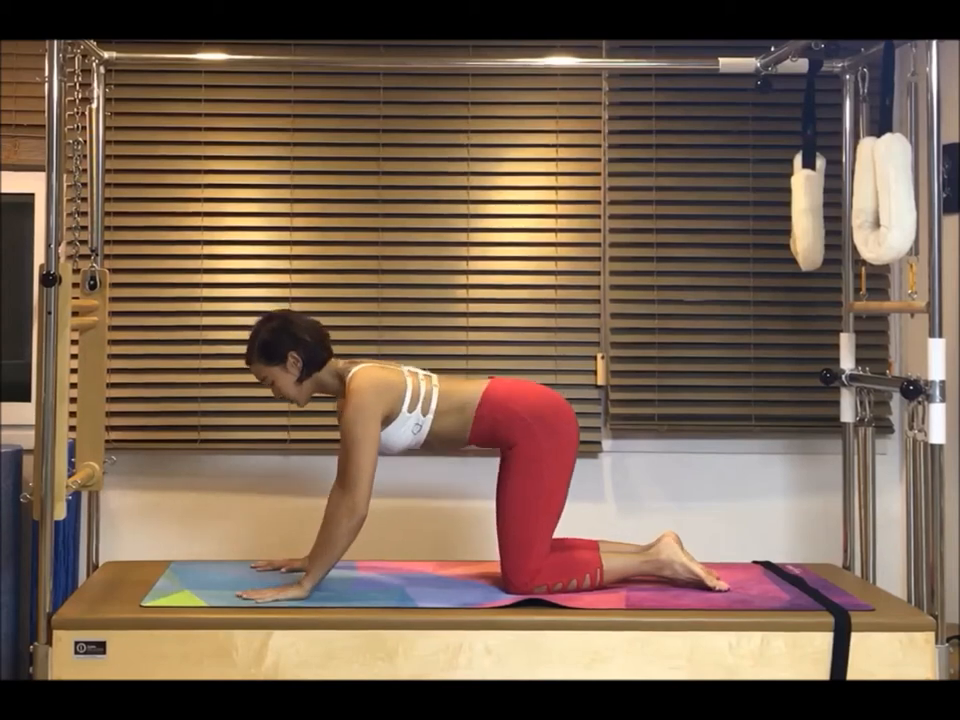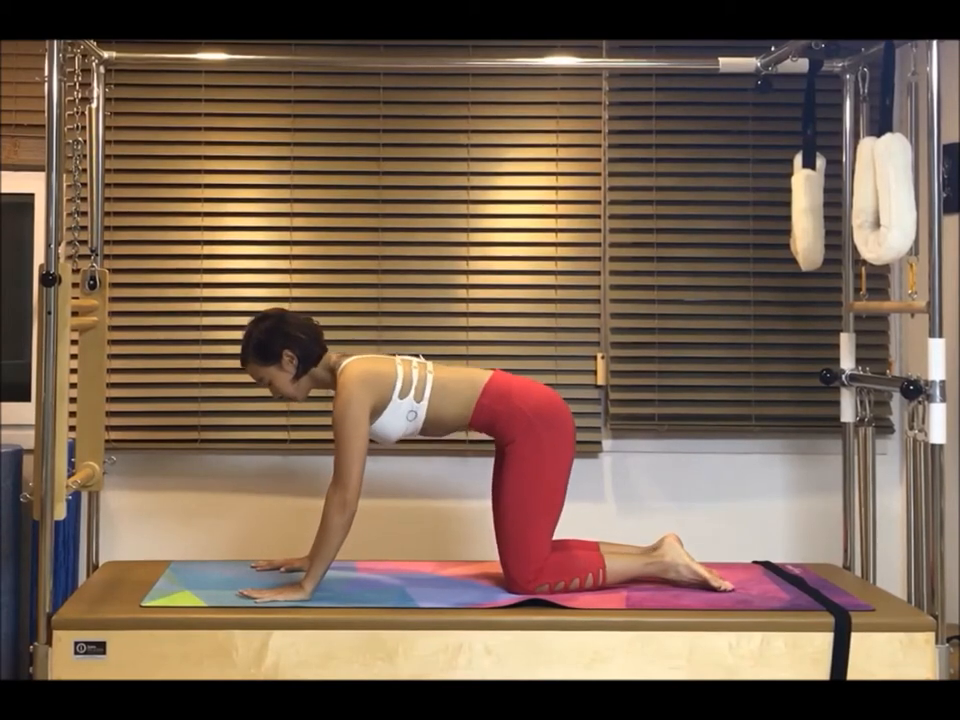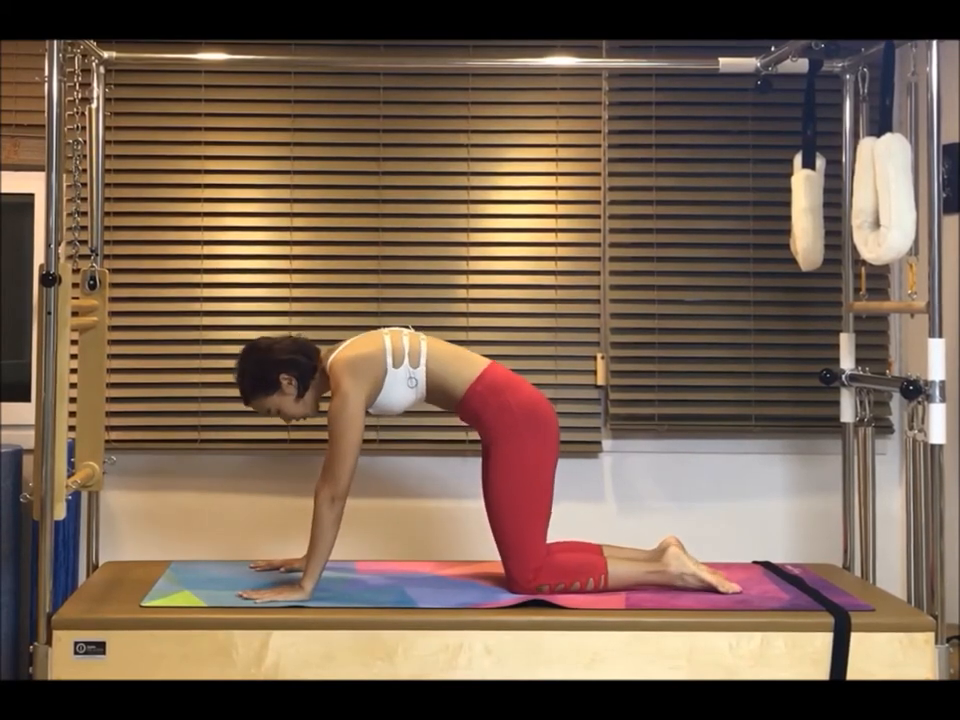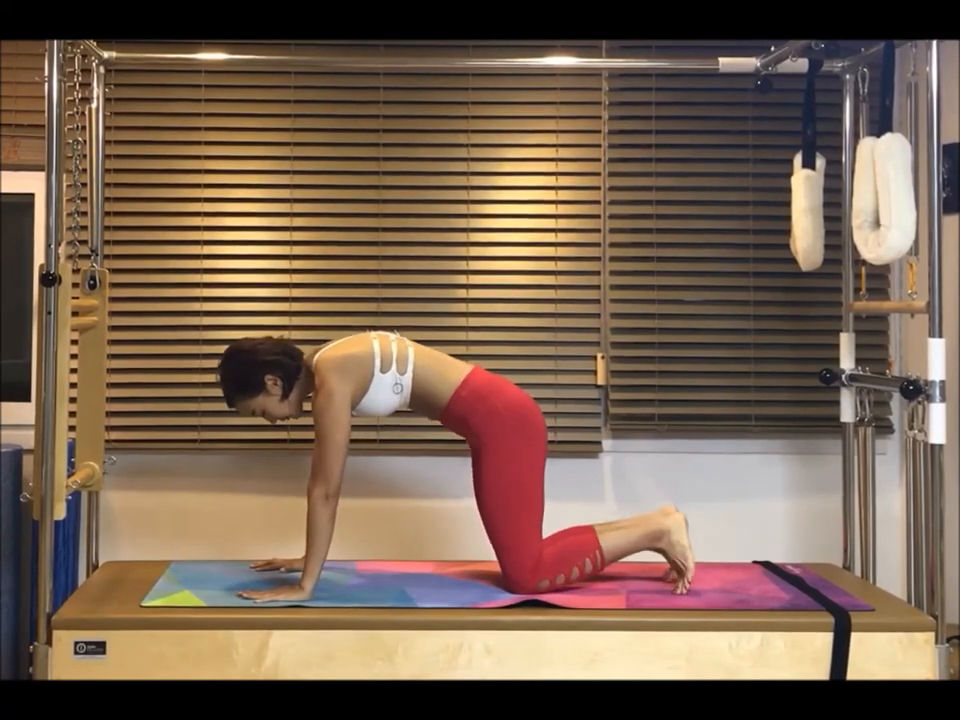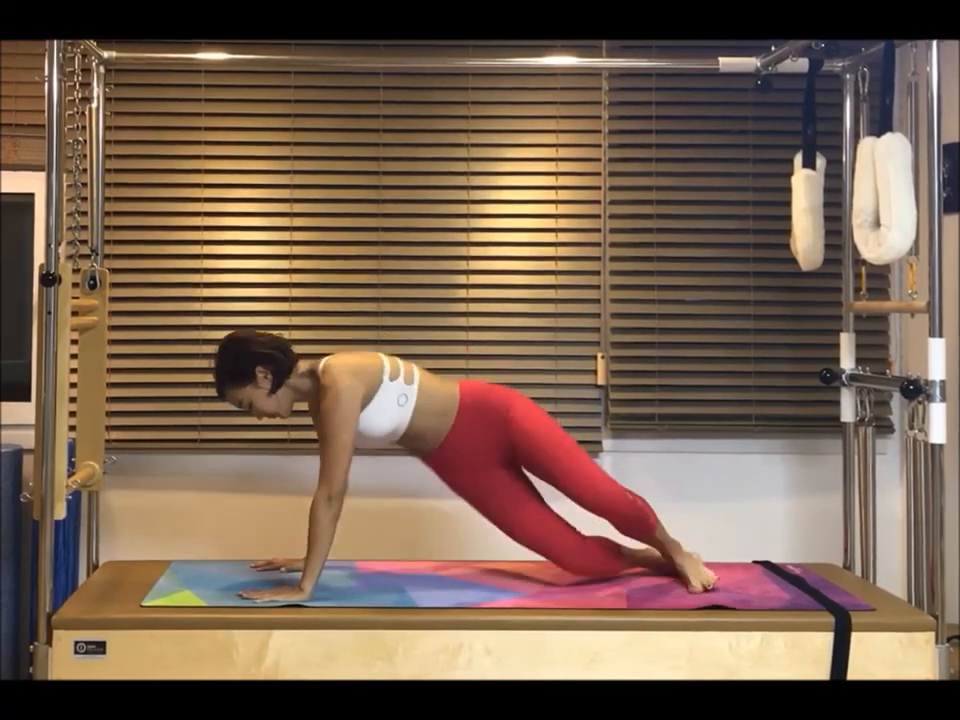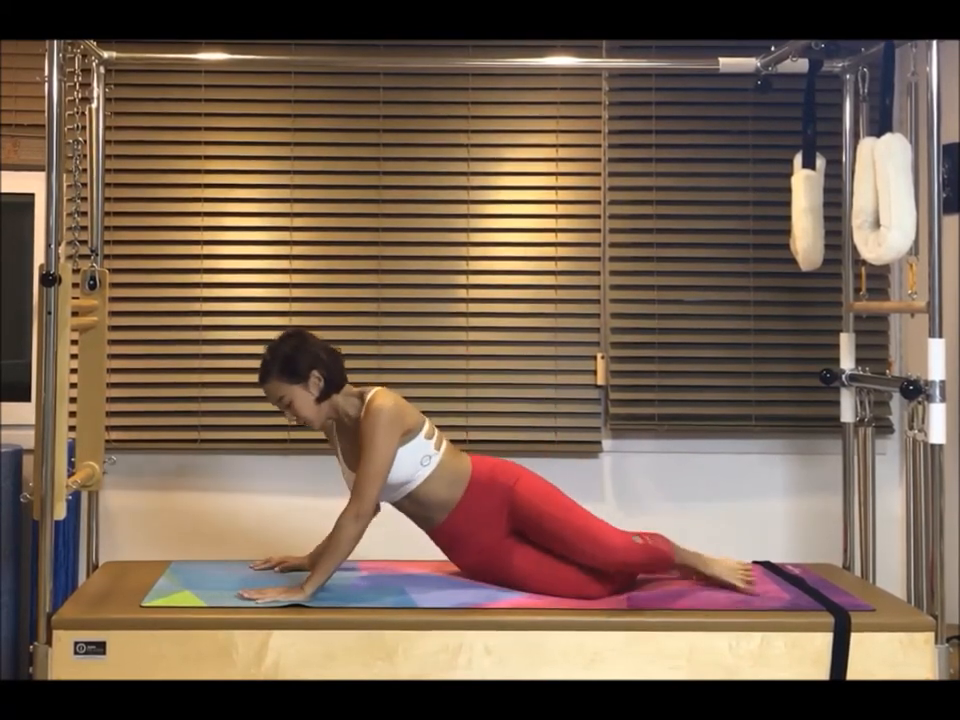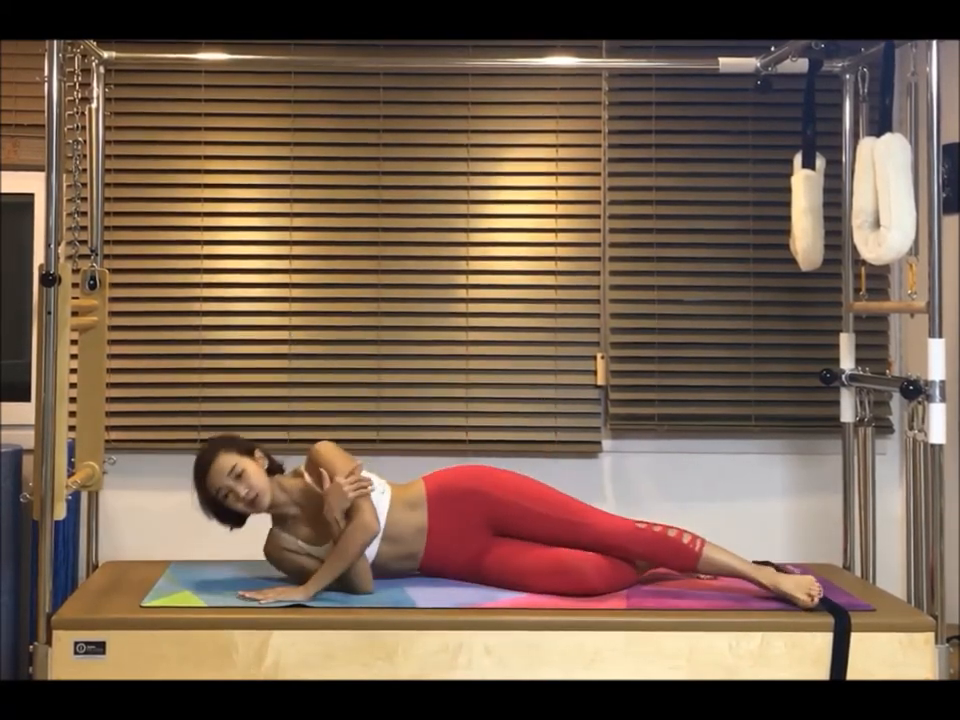
dt=0.7s
person 1, frame 1
left shoulder: (360, 395)
right shoulder: (354, 384)
left elbow: (355, 507)
right elbow: (343, 485)
left wrist: (305, 583)
right wrist: (312, 558)
left hip: (536, 424)
right hip: (530, 419)
left knee: (523, 577)
right knee: (527, 553)
left ankle: (655, 562)
right ankle: (653, 549)
person 1, frame 2
left shoulder: (351, 388)
right shoulder: (353, 375)
left elbow: (345, 499)
right elbow: (341, 489)
left wrist: (306, 584)
right wrist: (312, 557)
left hip: (533, 421)
right hip: (525, 418)
left knee: (526, 575)
right knee: (524, 555)
left ankle: (661, 563)
right ankle: (653, 551)
person 1, frame 3
left shoulder: (346, 379)
right shoulder: (344, 366)
left elbow: (333, 491)
right elbow: (333, 483)
left wrist: (305, 584)
right wrist: (309, 557)
left hip: (514, 417)
right hip: (511, 415)
left knee: (527, 576)
right knee: (525, 556)
left ankle: (665, 569)
right ankle: (658, 555)
person 1, frame 4
left shoulder: (331, 379)
right shoulder: (325, 368)
left elbow: (326, 491)
right elbow: (321, 483)
left wrist: (305, 585)
right wrist: (307, 558)
left hip: (501, 419)
right hip: (494, 419)
left knee: (526, 576)
right knee: (524, 558)
left ankle: (658, 531)
right ankle: (652, 524)
person 1, frame 5
left shoulder: (339, 381)
right shoulder: (319, 397)
left elbow: (330, 494)
right elbow: (331, 490)
left wrist: (305, 586)
right wrist: (307, 559)
left hip: (496, 413)
right hip: (459, 458)
left knee: (597, 493)
right knee: (574, 556)
left ankle: (674, 549)
right ankle: (652, 558)
person 1, frame 6
left shoulder: (378, 408)
right shoulder: (335, 430)
left elbow: (358, 509)
right elbow: (361, 515)
left wrist: (306, 587)
right wrist: (309, 560)
left hip: (499, 488)
right hip: (472, 545)
left knee: (608, 550)
left ankle: (701, 562)
right ankle: (644, 565)
person 1, frame 7
left shoulder: (320, 457)
right shoulder: (280, 546)
left elbow: (366, 525)
right elbow: (360, 582)
left wrist: (305, 589)
right wrist: (334, 524)
left hip: (464, 499)
right hip: (460, 559)
left knee: (612, 530)
right knee: (592, 576)
left ankle: (767, 577)
right ankle: (656, 571)
